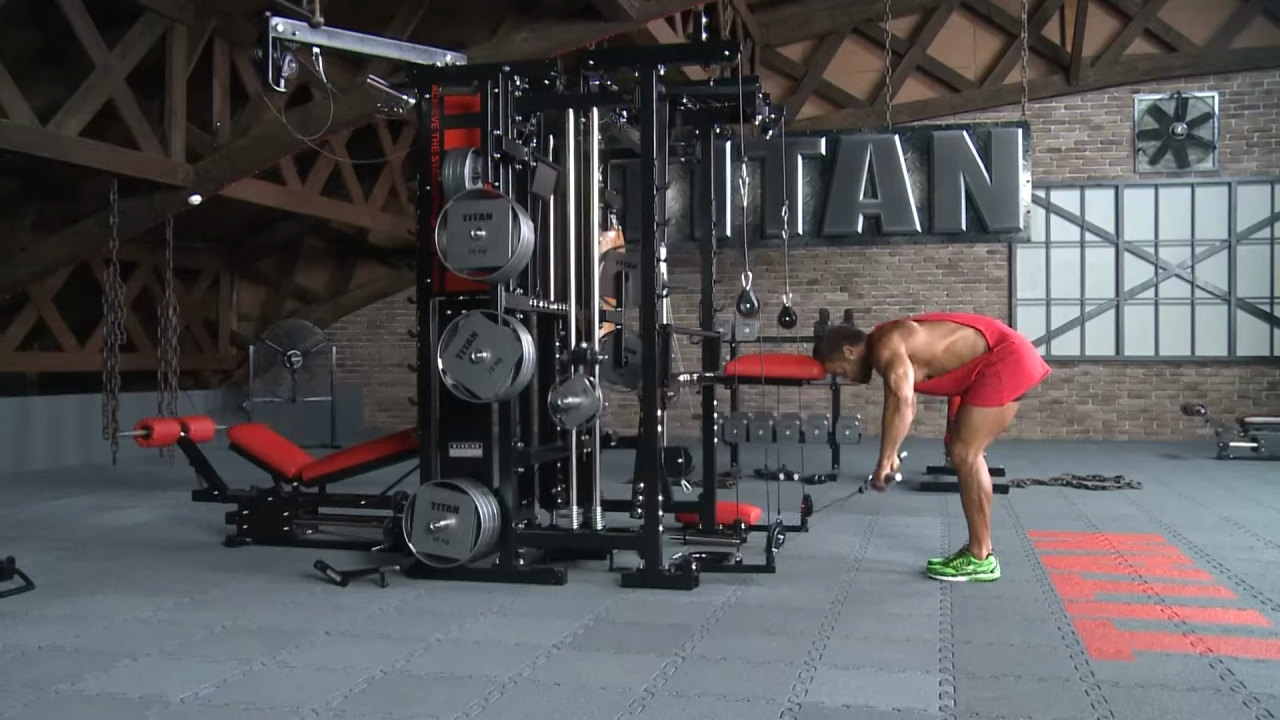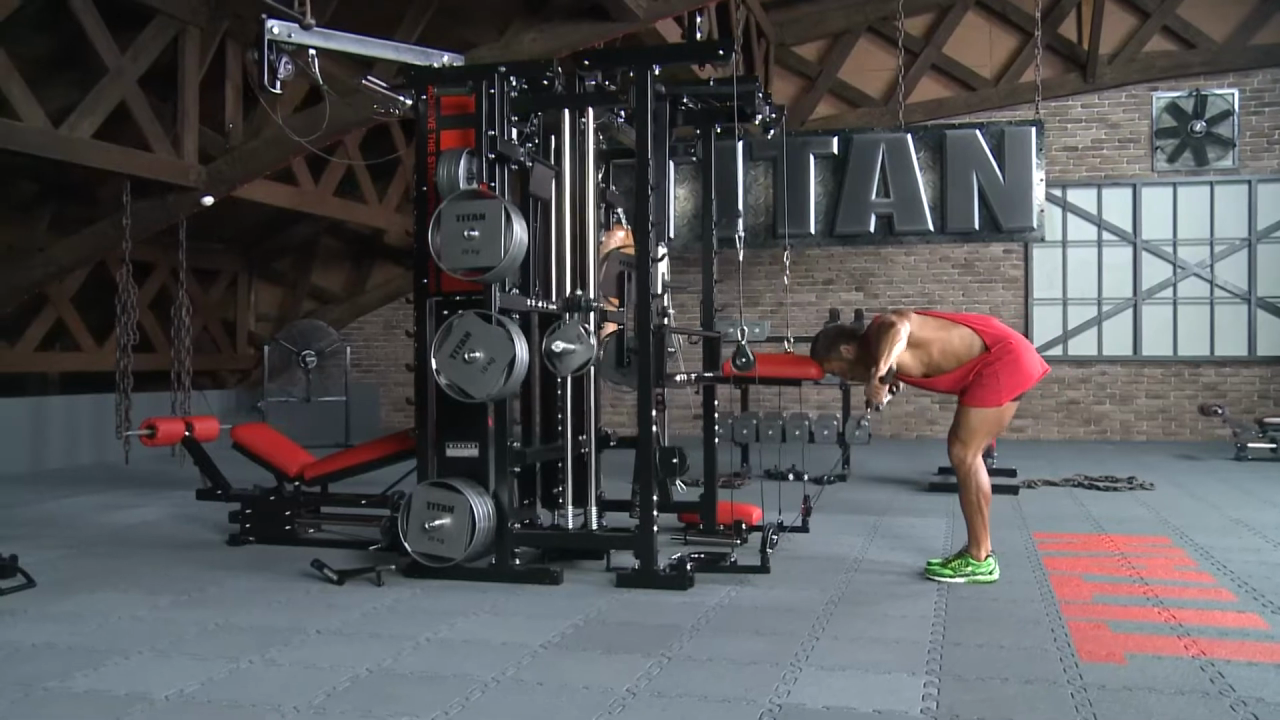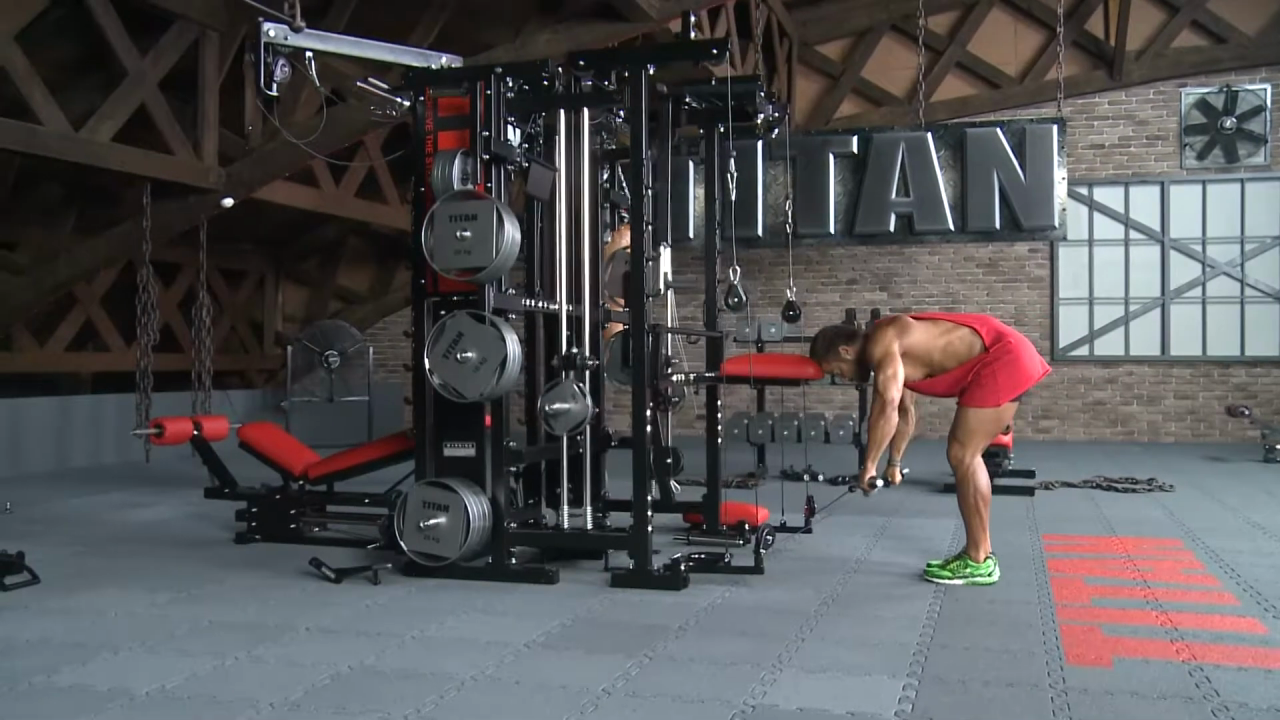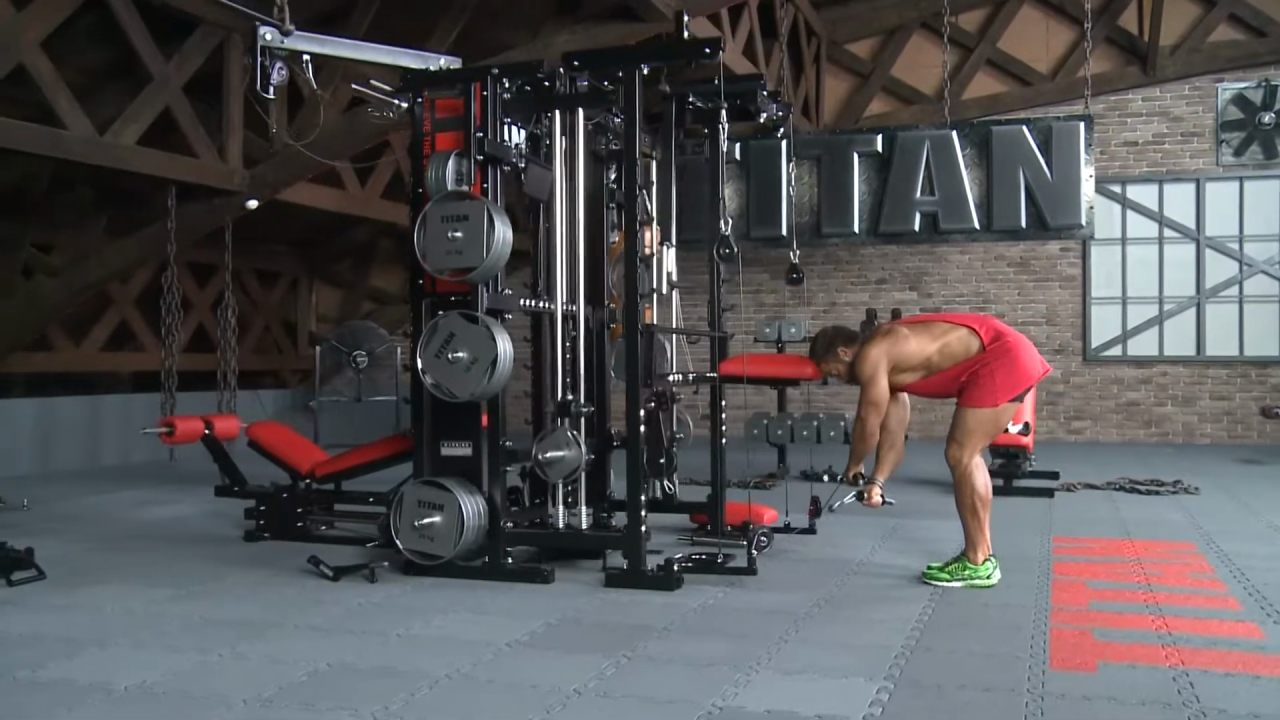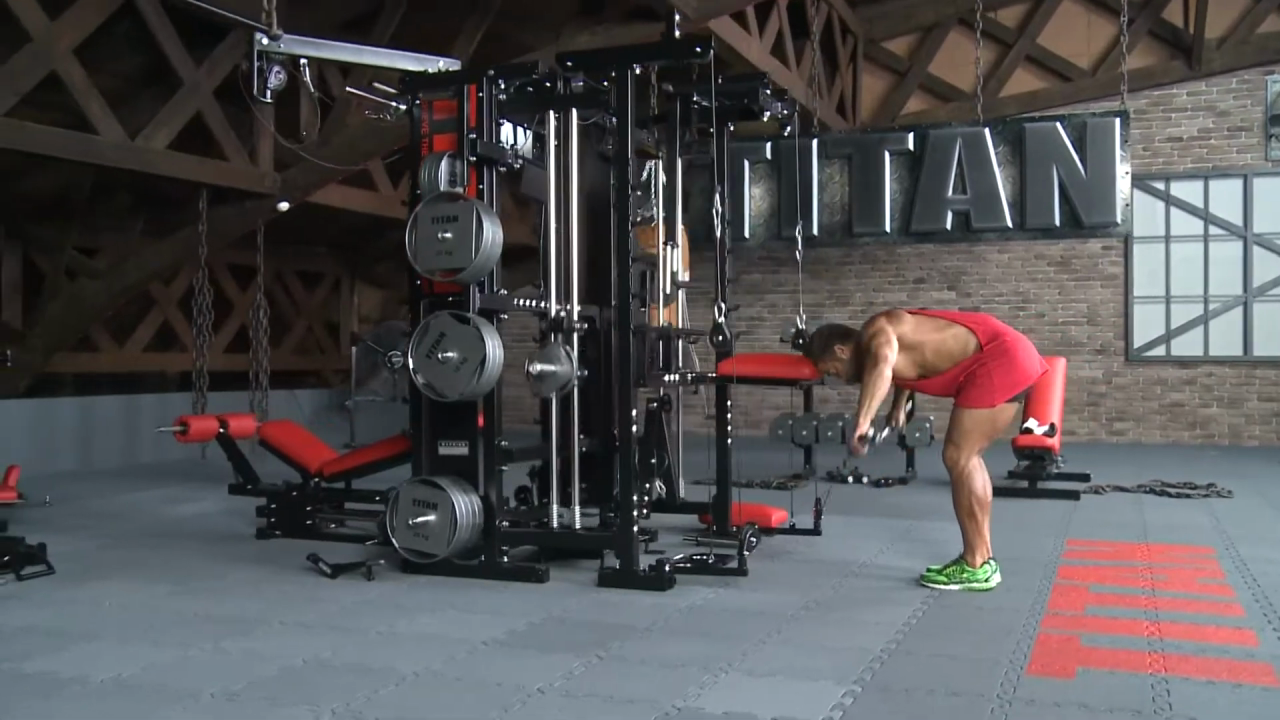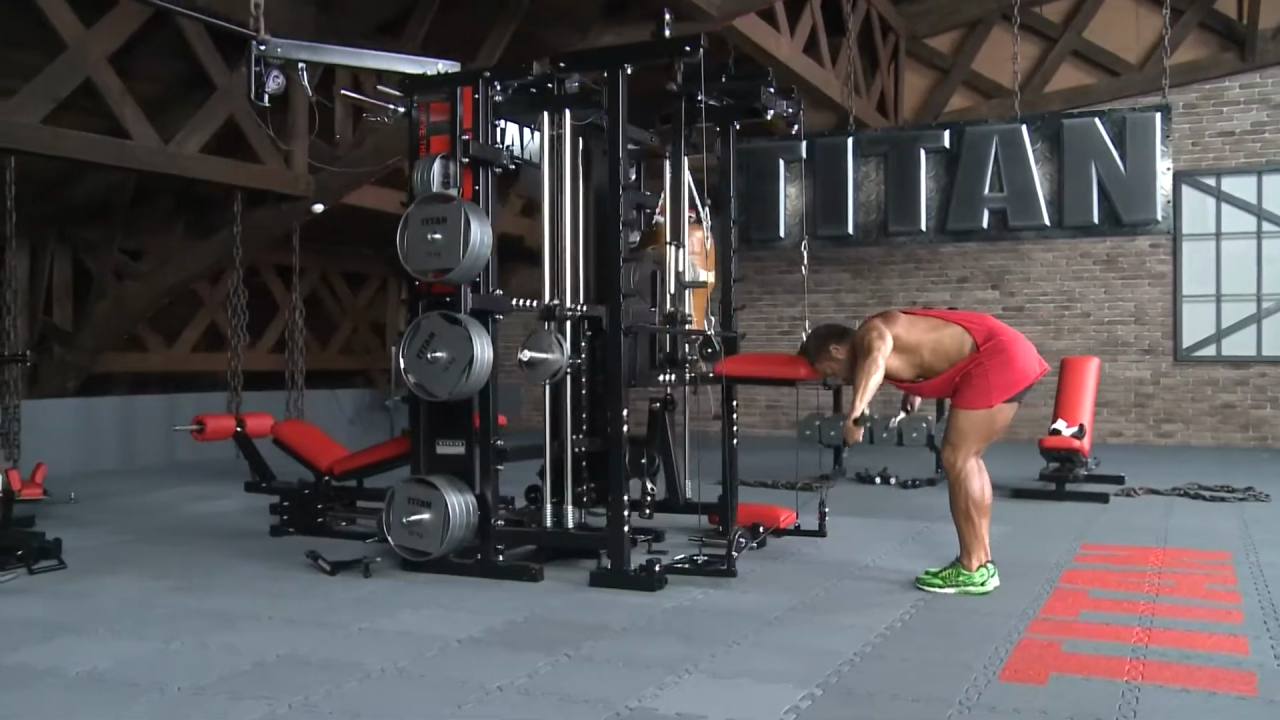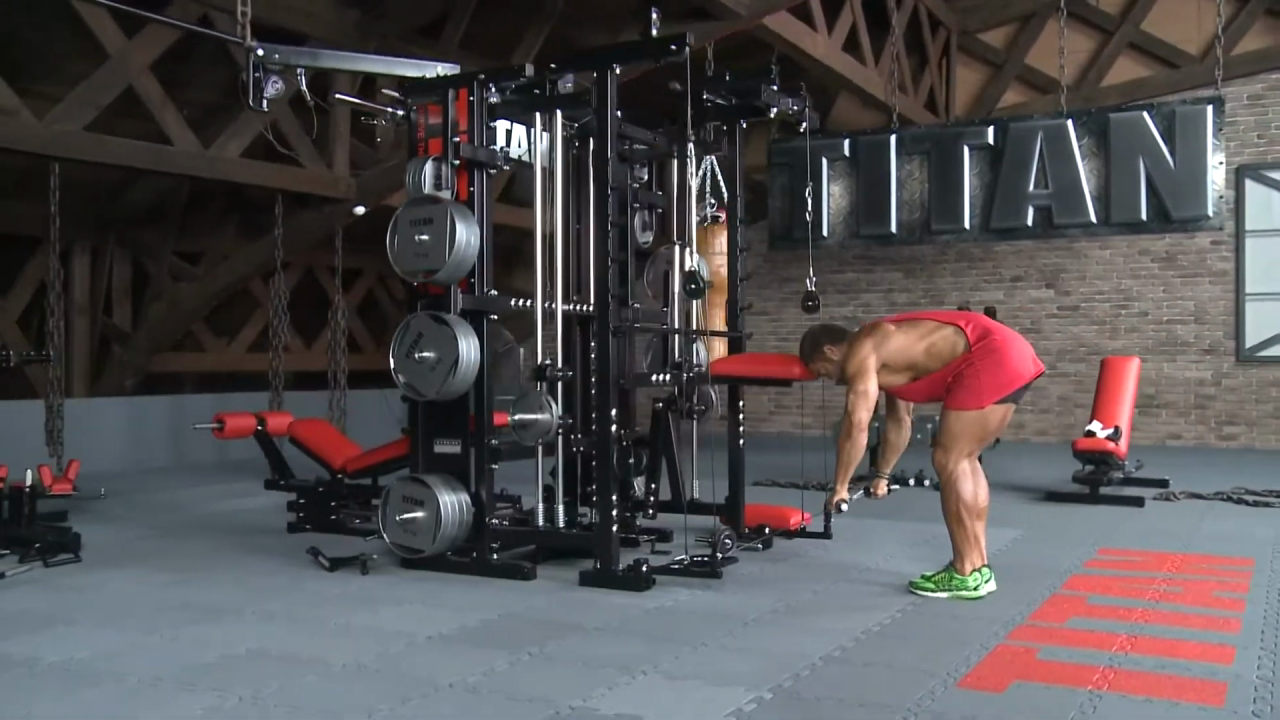
dt=0.7s
person 1, frame 1
left shoulder: (884, 347)
right shoulder: (889, 343)
left elbow: (901, 402)
right elbow: (903, 397)
left wrist: (884, 463)
right wrist: (893, 454)
left hip: (1005, 361)
right hip: (1005, 358)
left knee: (965, 455)
right knee: (966, 453)
left ankle: (981, 559)
right ankle: (979, 550)
person 1, frame 2
left shoulder: (878, 333)
right shoulder: (880, 338)
left elbow: (896, 331)
left wrist: (879, 375)
left hip: (1003, 360)
right hip: (1003, 357)
left knee: (964, 455)
right knee: (965, 453)
left ankle: (980, 561)
right ankle: (979, 552)
person 1, frame 3
left shoulder: (879, 345)
right shoulder: (890, 350)
left elbow: (886, 405)
right elbow: (903, 409)
left wrist: (870, 465)
right wrist: (894, 462)
left hip: (1001, 360)
right hip: (1006, 355)
left knee: (962, 456)
right knee: (966, 455)
left ankle: (979, 562)
right ankle: (979, 553)
person 1, frame 4
left shoulder: (872, 356)
right shoulder: (889, 361)
left elbow: (868, 425)
right elbow: (892, 433)
left wrist: (853, 466)
right wrist: (876, 482)
left hip: (1002, 360)
right hip: (1009, 355)
left knee: (960, 456)
right knee: (967, 455)
left ankle: (978, 564)
right ankle: (981, 556)
person 1, frame 5
left shoulder: (873, 334)
right shoulder: (884, 346)
left elbow: (883, 360)
right elbow: (897, 368)
left wrist: (862, 424)
right wrist: (898, 409)
left hip: (999, 360)
right hip: (1009, 355)
left knee: (959, 458)
right knee: (967, 457)
left ankle: (977, 568)
right ankle: (982, 559)
person 1, frame 6
left shoulder: (868, 334)
right shoulder: (887, 336)
left elbow: (876, 357)
left wrist: (856, 412)
right wrist: (912, 397)
left hip: (996, 359)
right hip: (1009, 353)
left knee: (957, 460)
right knee: (967, 459)
left ankle: (972, 571)
right ankle: (982, 564)
person 1, frame 7
left shoulder: (860, 353)
right shoulder: (884, 352)
left elbow: (857, 424)
right elbow: (899, 420)
left wrist: (840, 487)
right wrist: (882, 474)
left hip: (990, 360)
right hip: (1007, 352)
left knee: (949, 462)
right knee: (963, 460)
left ankle: (966, 575)
right ankle: (978, 568)
